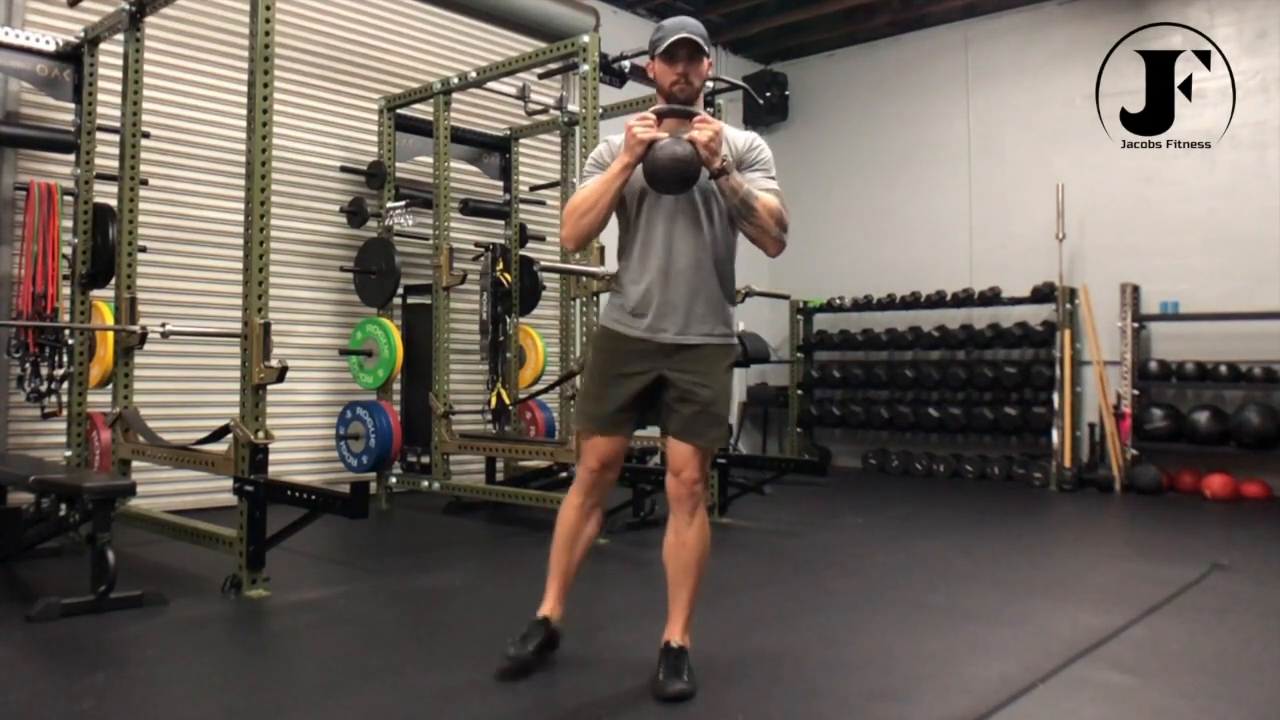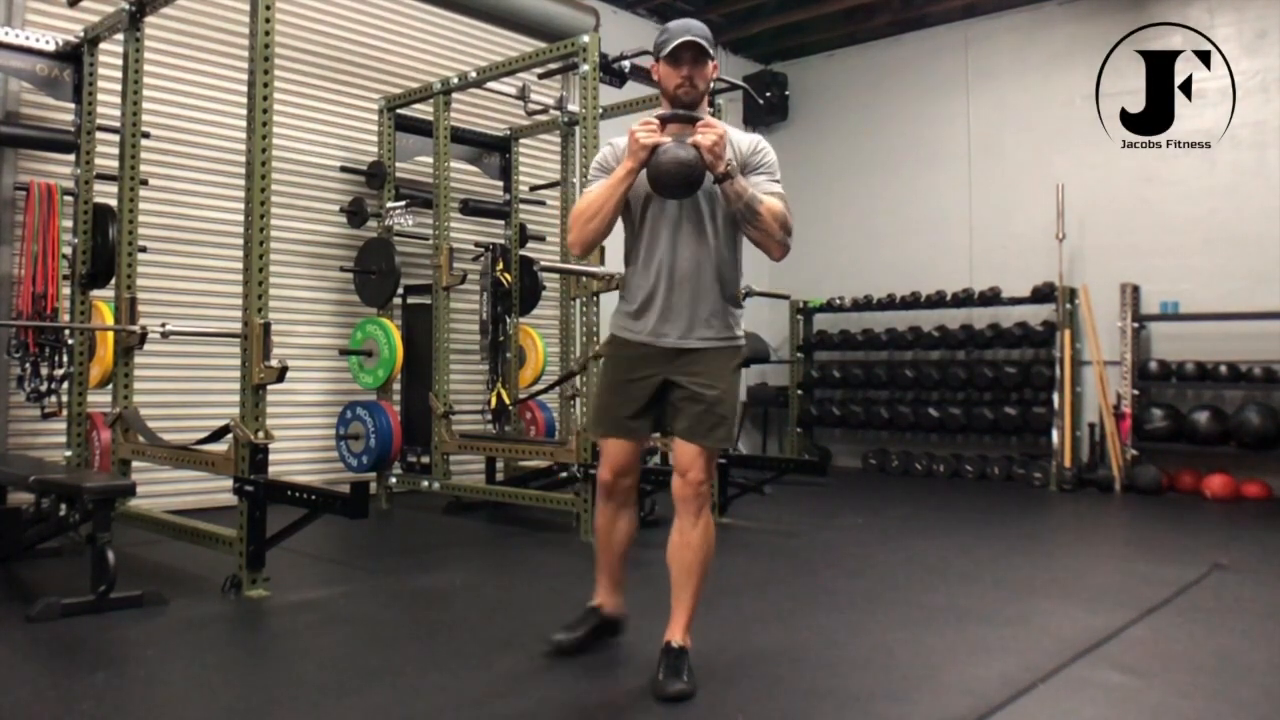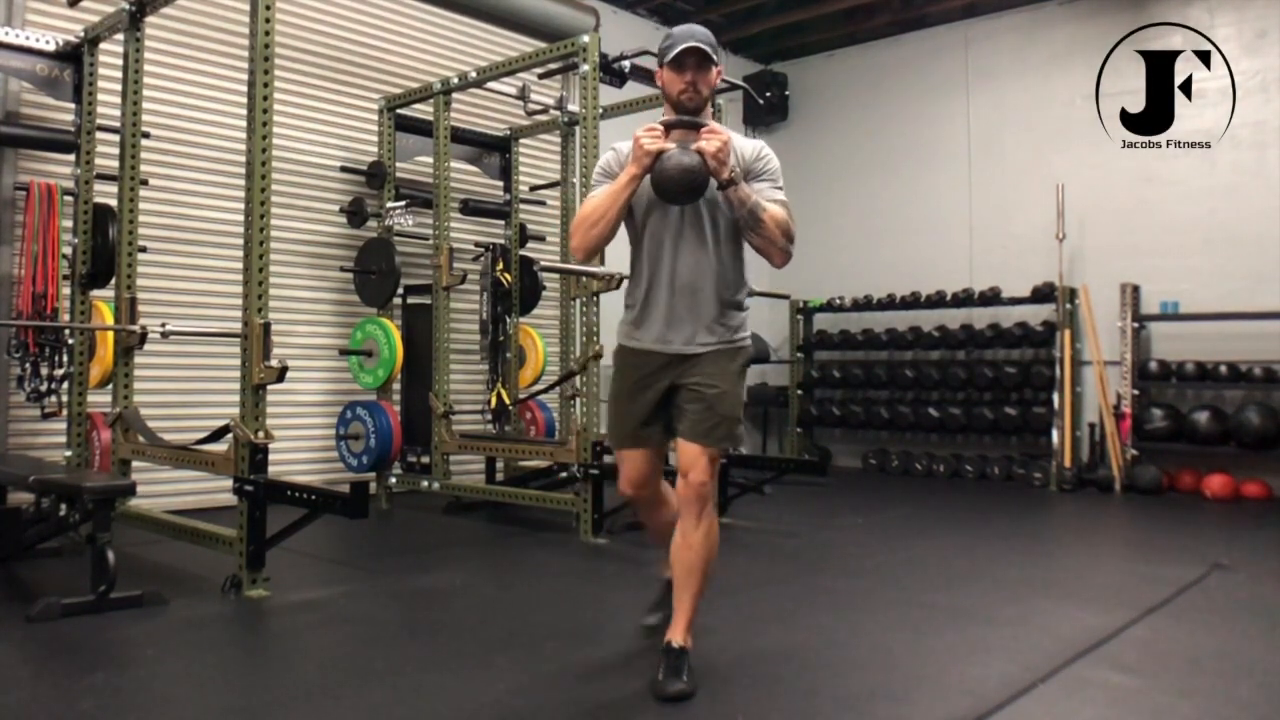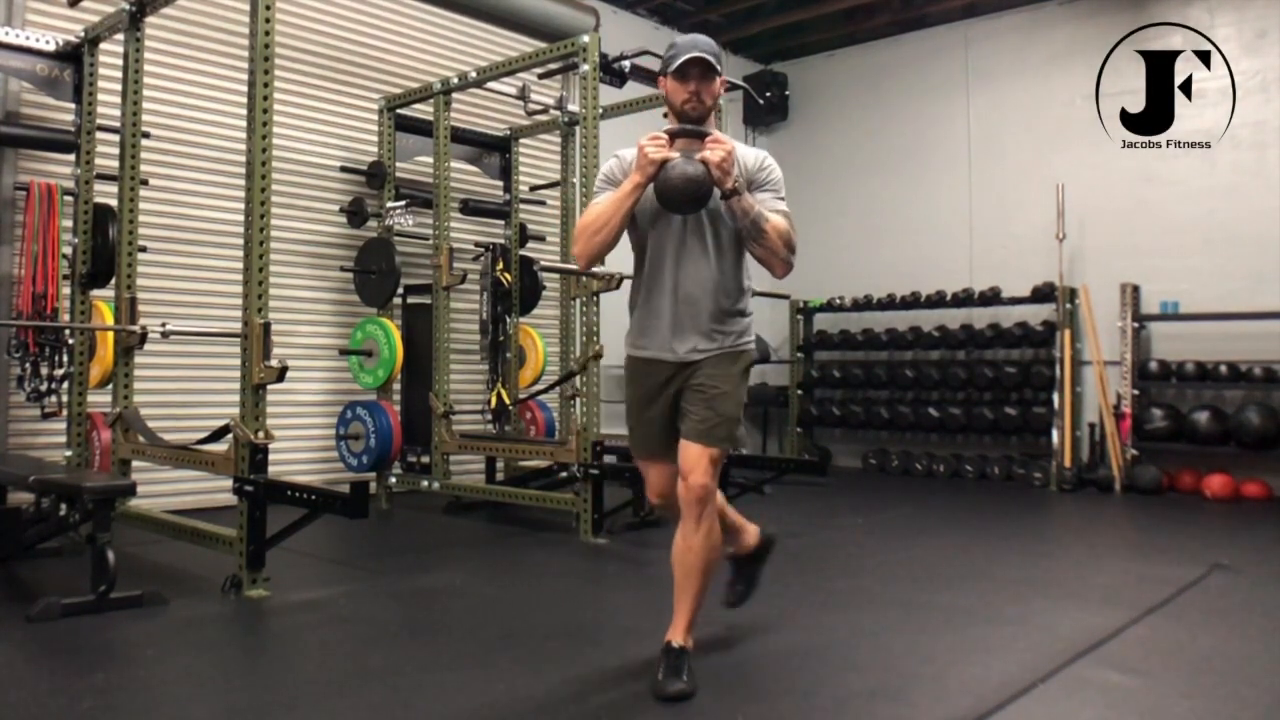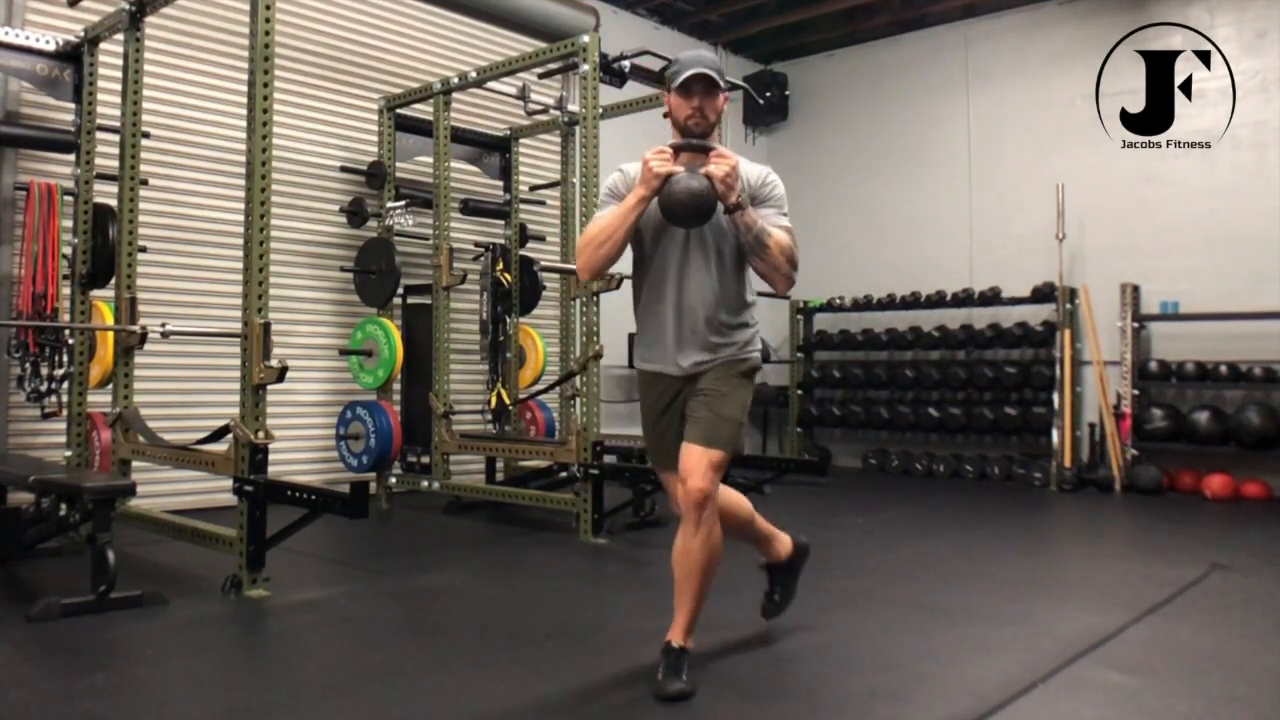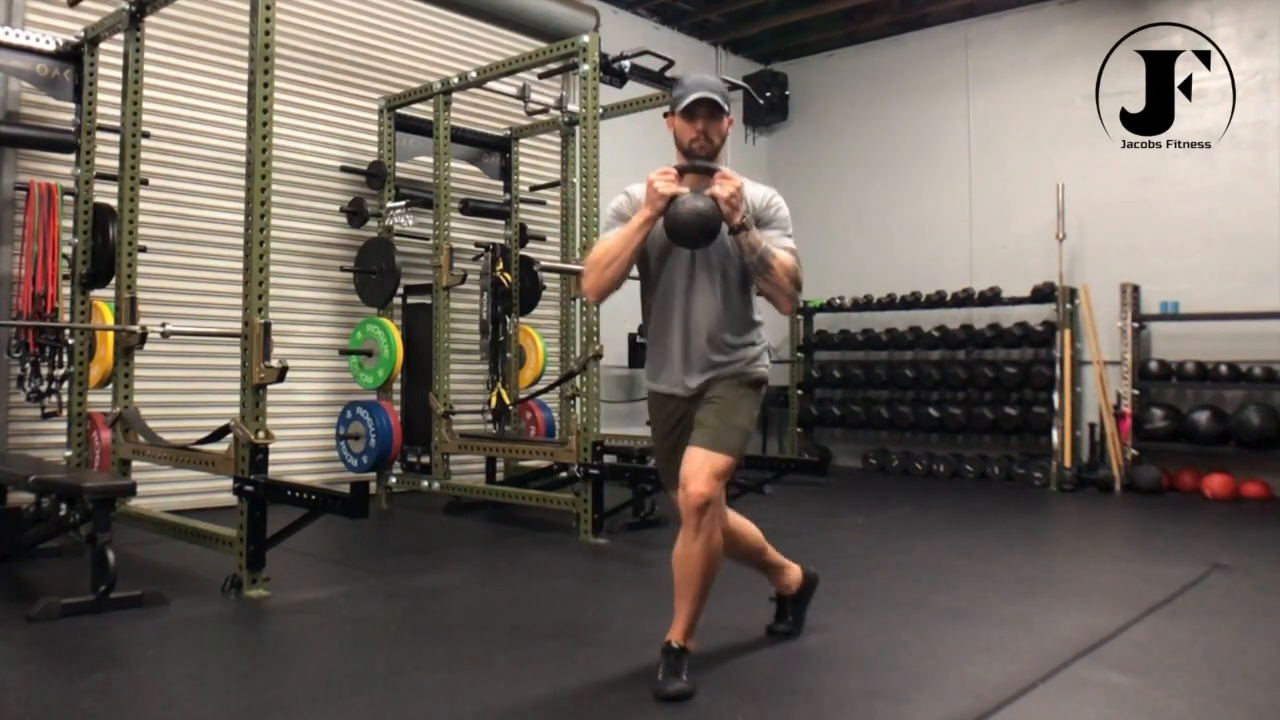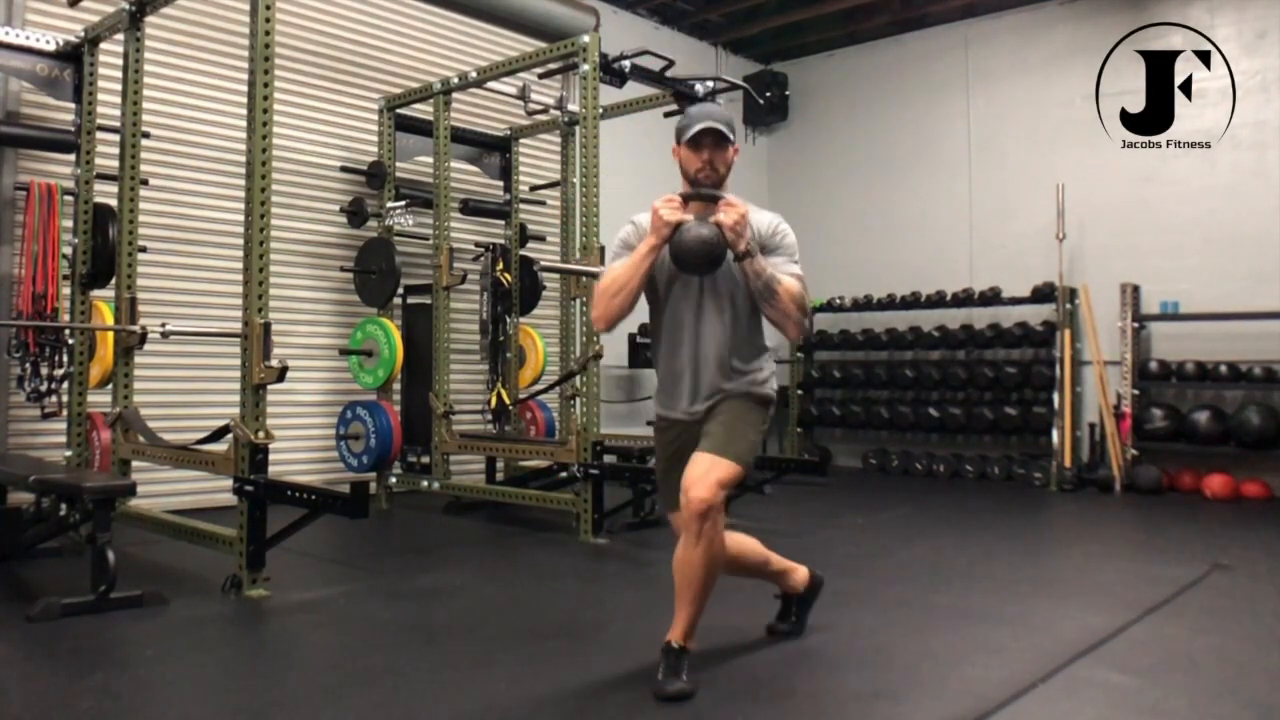
dt=0.1s
person 1, frame 1
left shoulder: (744, 146)
right shoulder: (616, 146)
left elbow: (774, 238)
right elbow: (573, 236)
left wrist: (719, 166)
right wrist: (627, 160)
left hip: (701, 343)
right hip: (625, 335)
left knee: (687, 488)
right knee: (593, 474)
left ankle: (676, 642)
right ankle: (548, 617)
person 1, frame 2
left shoulder: (748, 149)
right shoulder: (621, 149)
left elbow: (778, 244)
right elbow: (578, 242)
left wrist: (724, 170)
right wrist: (632, 164)
left hip: (708, 345)
right hip: (635, 338)
left knee: (691, 487)
right knee: (613, 477)
left ankle: (676, 642)
right ankle: (606, 605)
person 1, frame 3
left shoulder: (750, 154)
right shoulder: (623, 154)
left elbow: (780, 251)
right elbow: (581, 246)
left wrist: (727, 176)
right wrist: (636, 169)
left hip: (712, 348)
right hip: (643, 345)
left knee: (696, 489)
right knee: (635, 484)
left ankle: (677, 641)
right ankle: (677, 579)
person 1, frame 4
left shoulder: (753, 165)
right shoulder: (626, 163)
left elbow: (782, 261)
right elbow: (583, 253)
left wrist: (729, 187)
right wrist: (639, 177)
left hip: (718, 350)
right hip: (650, 350)
left knee: (695, 487)
right knee: (665, 493)
left ankle: (677, 643)
right ankle: (746, 541)
person 1, frame 5
left shoulder: (756, 180)
right shoulder: (629, 178)
left elbow: (785, 276)
right elbow: (588, 265)
left wrist: (733, 201)
right wrist: (643, 192)
left hip: (723, 359)
right hip: (658, 363)
left knee: (697, 489)
right knee: (691, 497)
left ankle: (678, 642)
right ankle: (782, 549)
person 1, frame 6
left shoulder: (760, 202)
right shoulder: (634, 200)
left elbow: (789, 298)
right elbow: (593, 288)
left wrist: (737, 222)
right wrist: (649, 214)
left hip: (731, 374)
right hip: (669, 381)
left knee: (697, 493)
right knee: (699, 518)
left ankle: (677, 645)
right ankle: (792, 579)
person 1, frame 7
left shoulder: (767, 228)
right shoulder: (642, 227)
left elbow: (796, 323)
right elbow: (603, 315)
left wrist: (743, 249)
right wrist: (655, 242)
left hip: (739, 395)
right hip: (677, 405)
left knee: (700, 499)
right knee: (698, 533)
left ankle: (678, 646)
right ankle: (797, 580)
